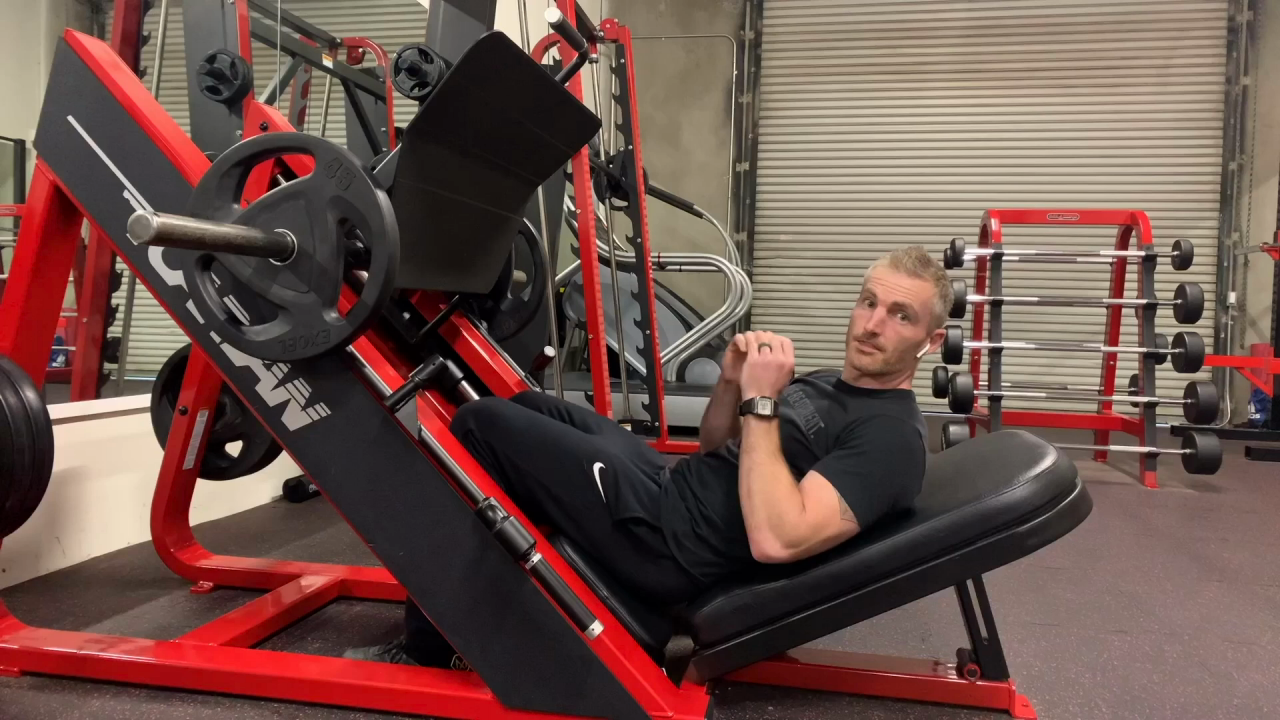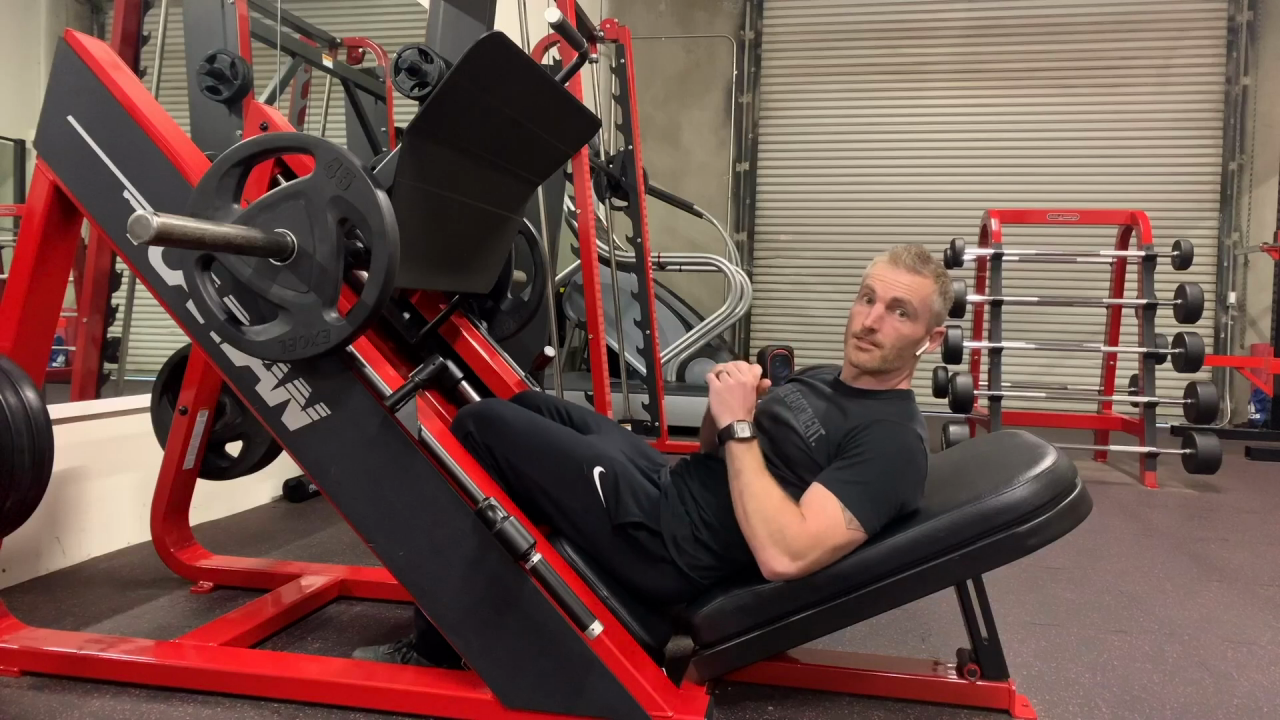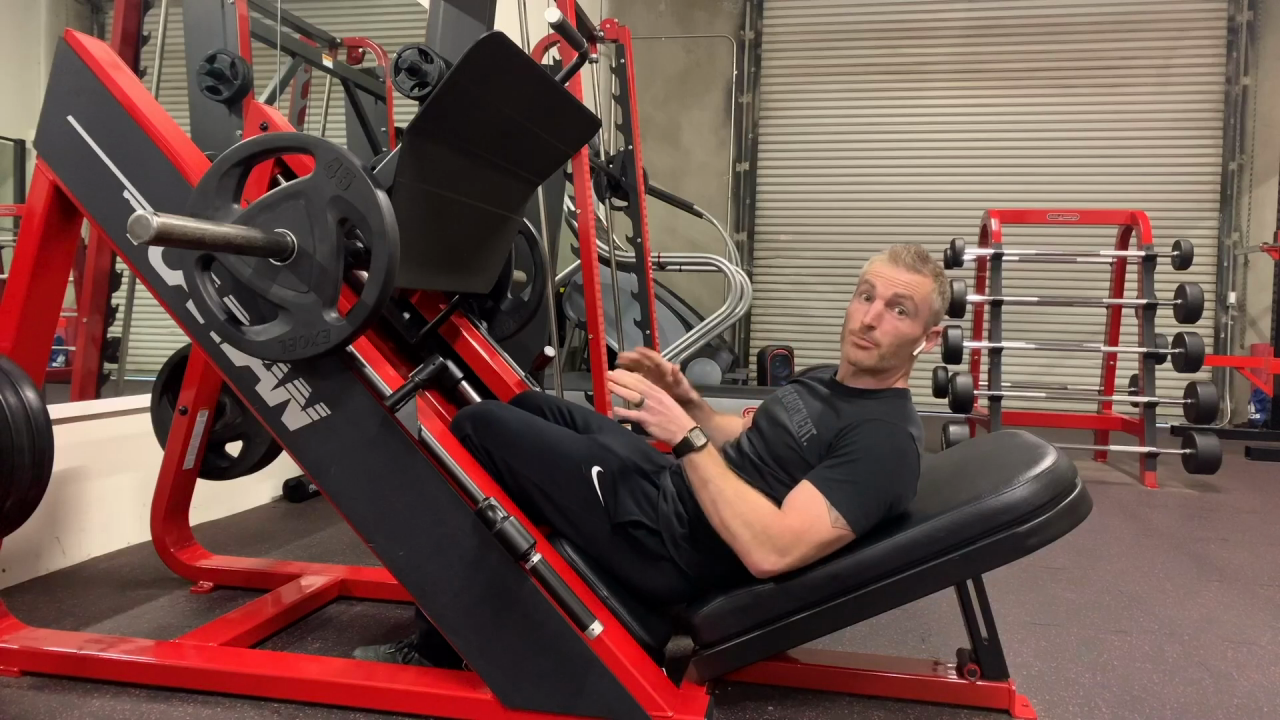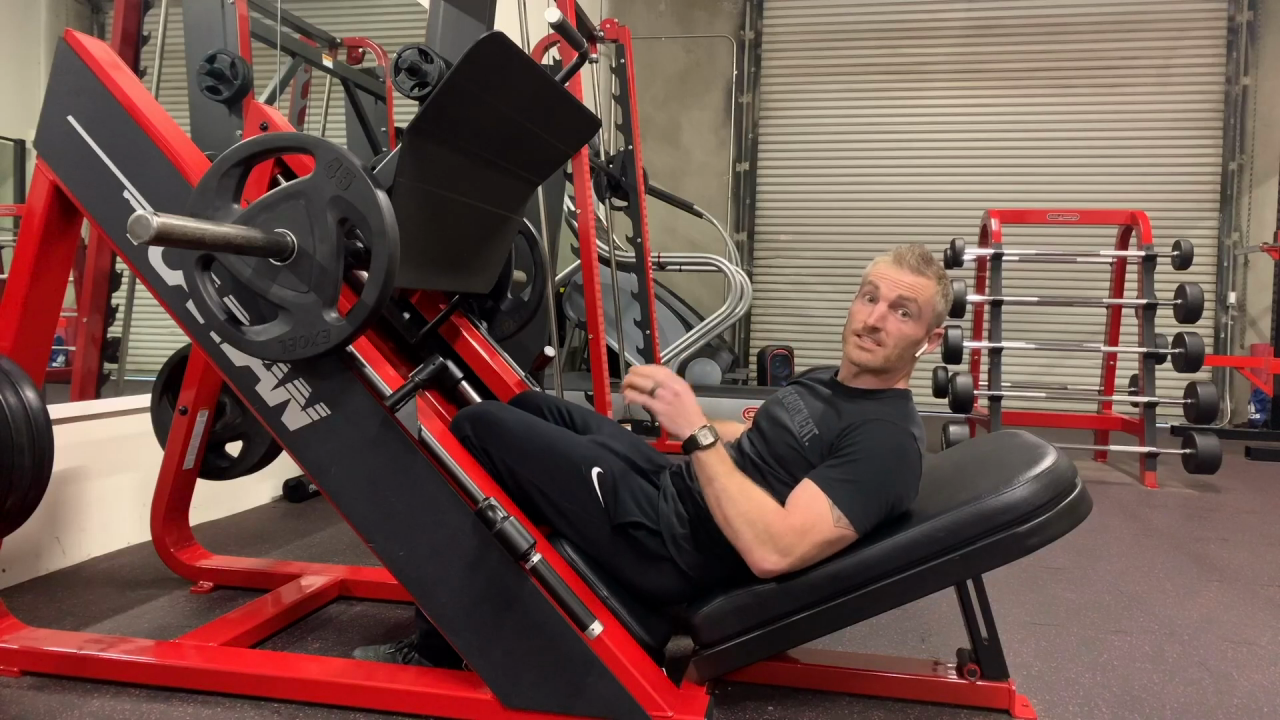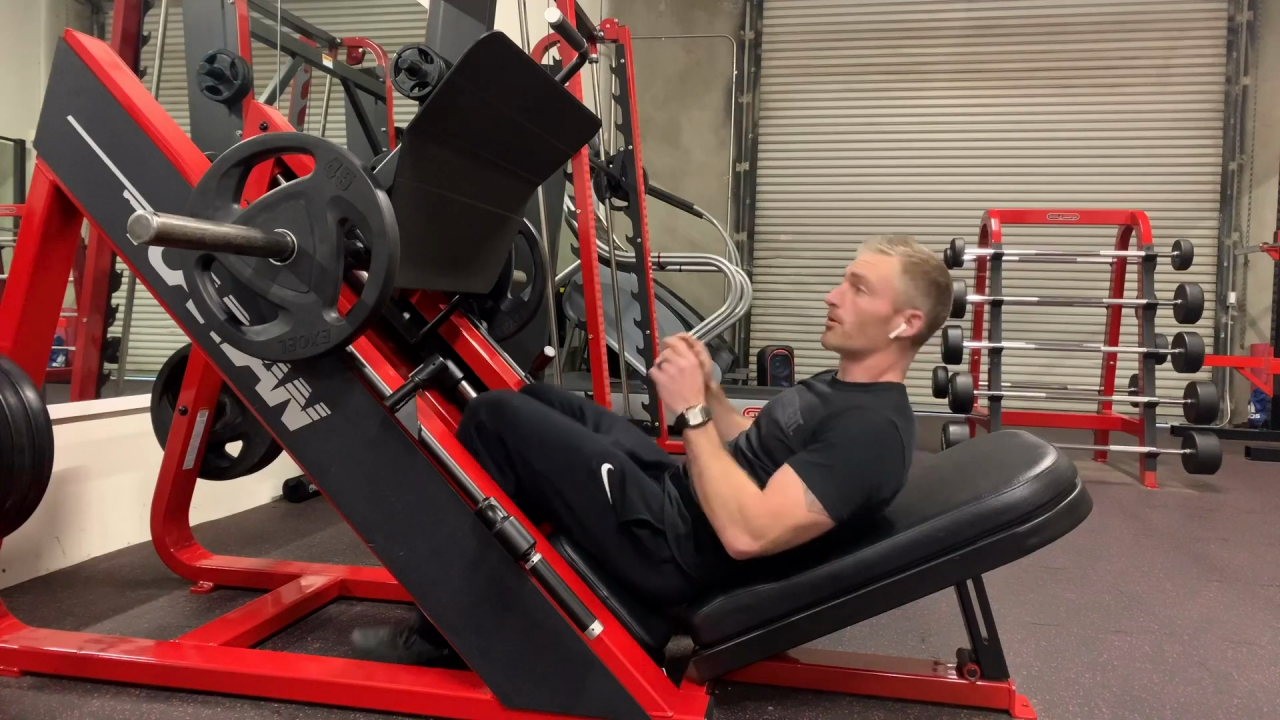
dt=0.3s
person 1, frame 1
left shoulder: (890, 438)
right shoulder: (830, 382)
left elbow: (775, 541)
left wrist: (760, 404)
right wrist: (732, 383)
left hip: (667, 539)
right hip: (672, 486)
left knee: (482, 425)
right knee: (525, 407)
left ankle: (426, 648)
person 1, frame 2
left shoulder: (891, 442)
right shoulder: (825, 380)
left elbow: (783, 557)
left wrist: (740, 424)
right wrist: (724, 405)
left hip: (666, 542)
right hip: (672, 488)
left knee: (482, 426)
right knee: (526, 406)
left ankle: (434, 647)
person 1, frame 3
left shoulder: (884, 441)
right shoulder: (829, 381)
left elbow: (769, 552)
left wrist: (684, 435)
right wrist: (684, 396)
left hip: (665, 541)
right hip: (673, 489)
left knee: (478, 429)
right knee: (531, 408)
left ankle: (437, 648)
person 1, frame 4
left shoulder: (887, 442)
right shoulder: (828, 381)
left elbow: (771, 551)
left wrist: (695, 432)
right wrist: (685, 410)
left hip: (666, 543)
right hip: (673, 486)
left knee: (479, 430)
right knee: (528, 407)
left ankle: (438, 646)
person 1, frame 5
left shoulder: (874, 431)
right shoulder: (832, 387)
left elbow: (747, 534)
left wrist: (692, 410)
right wrist: (708, 391)
left hip: (658, 546)
right hip: (669, 504)
left knee: (495, 420)
right knee: (528, 406)
left ankle: (439, 637)
